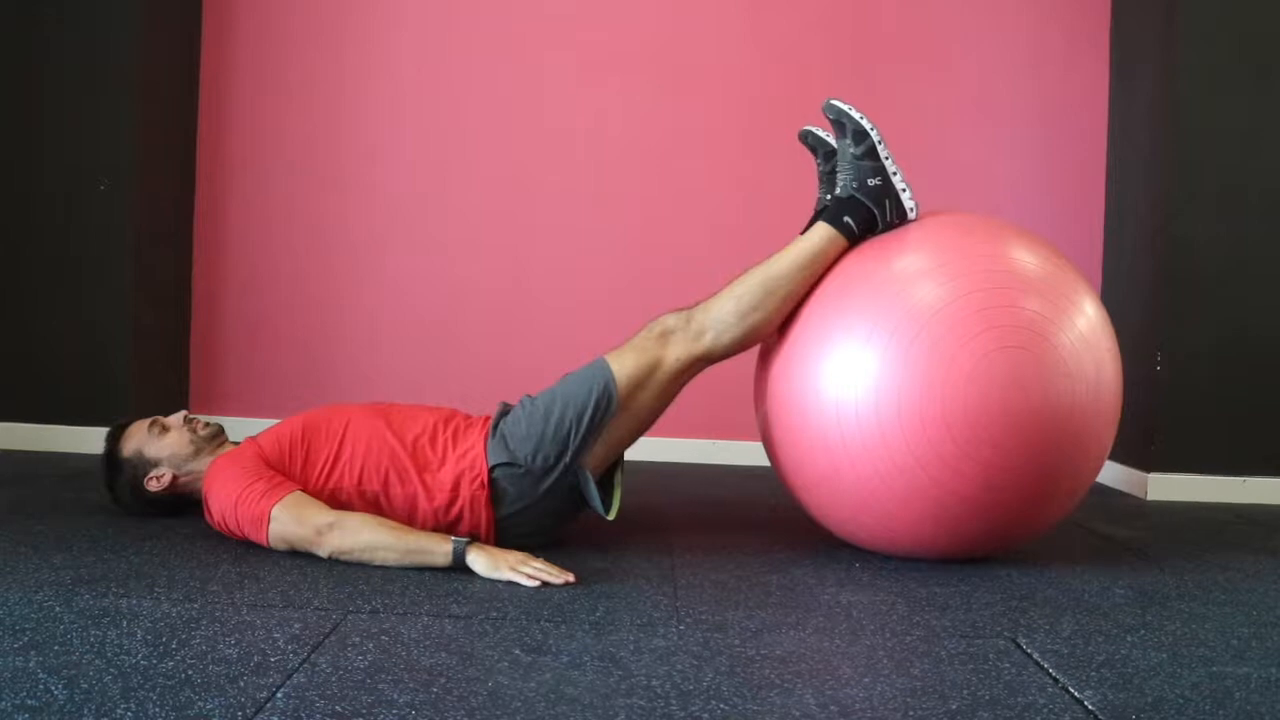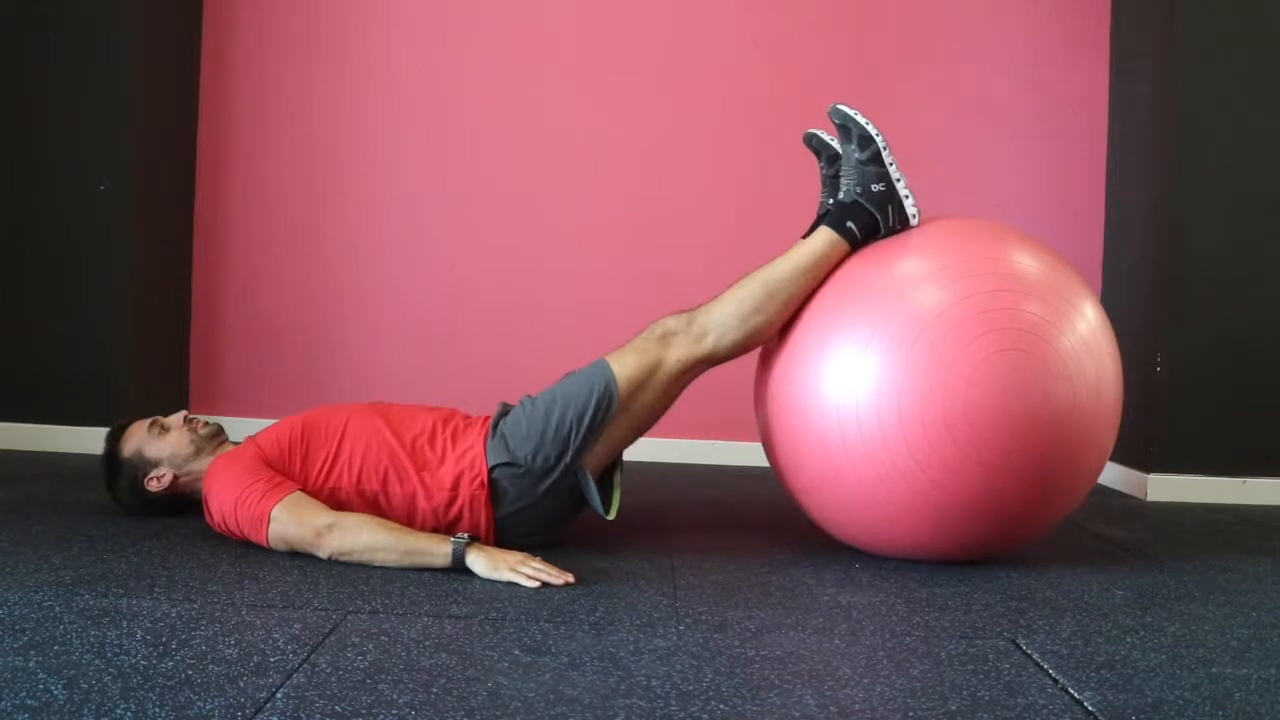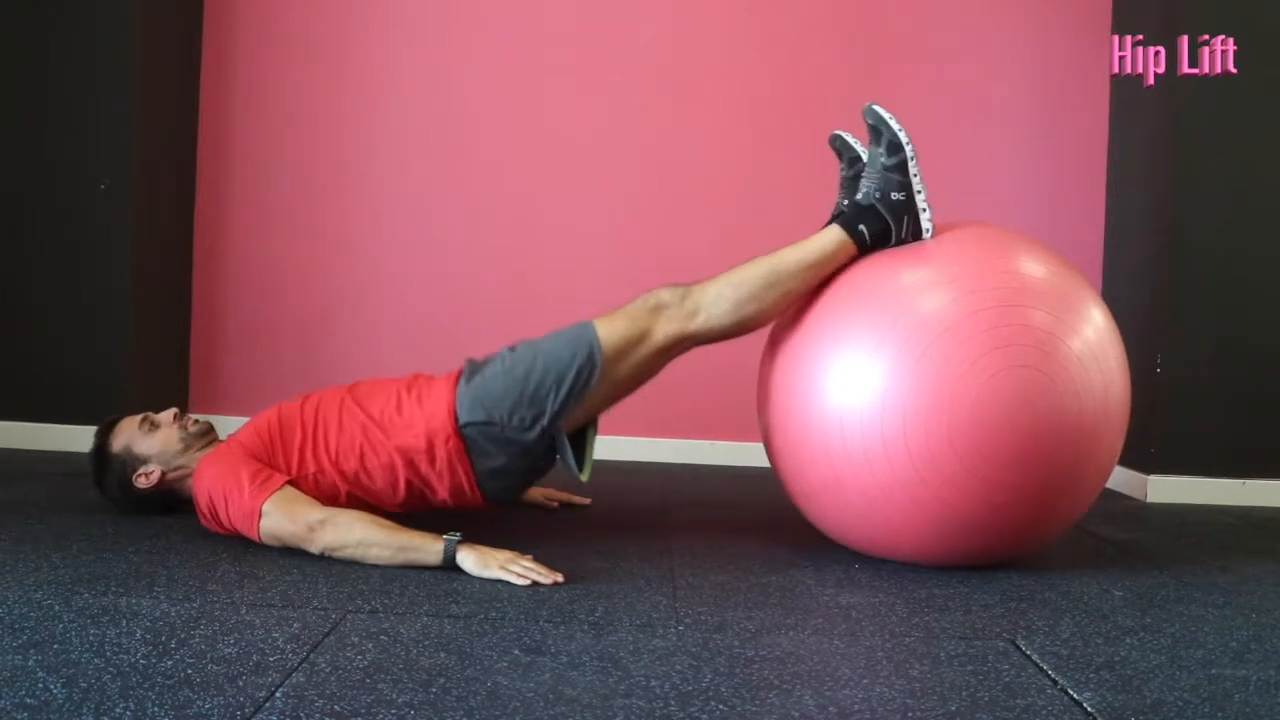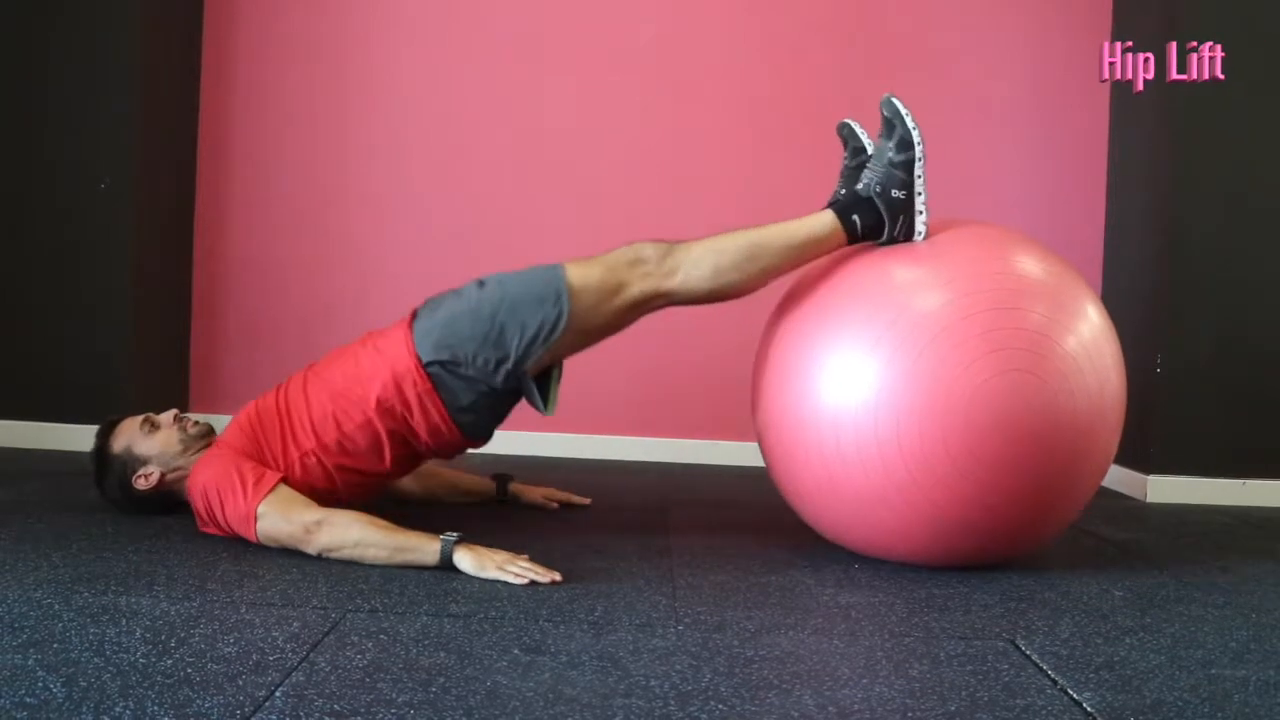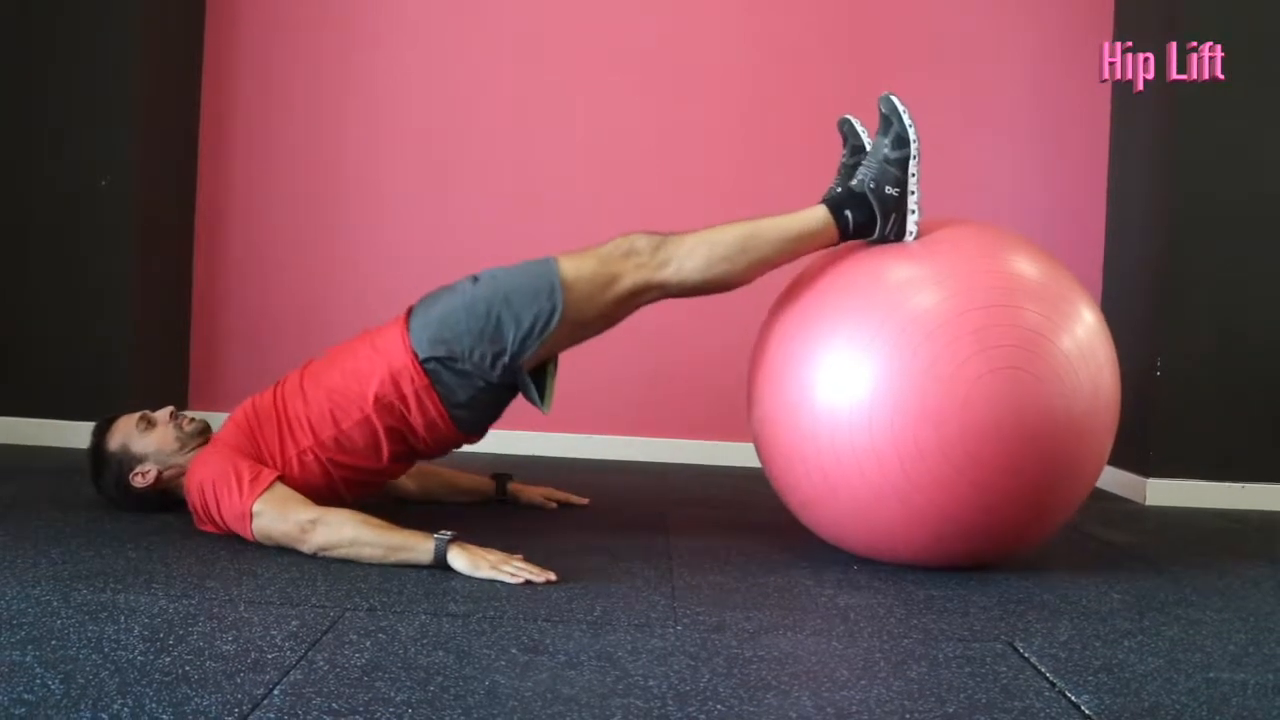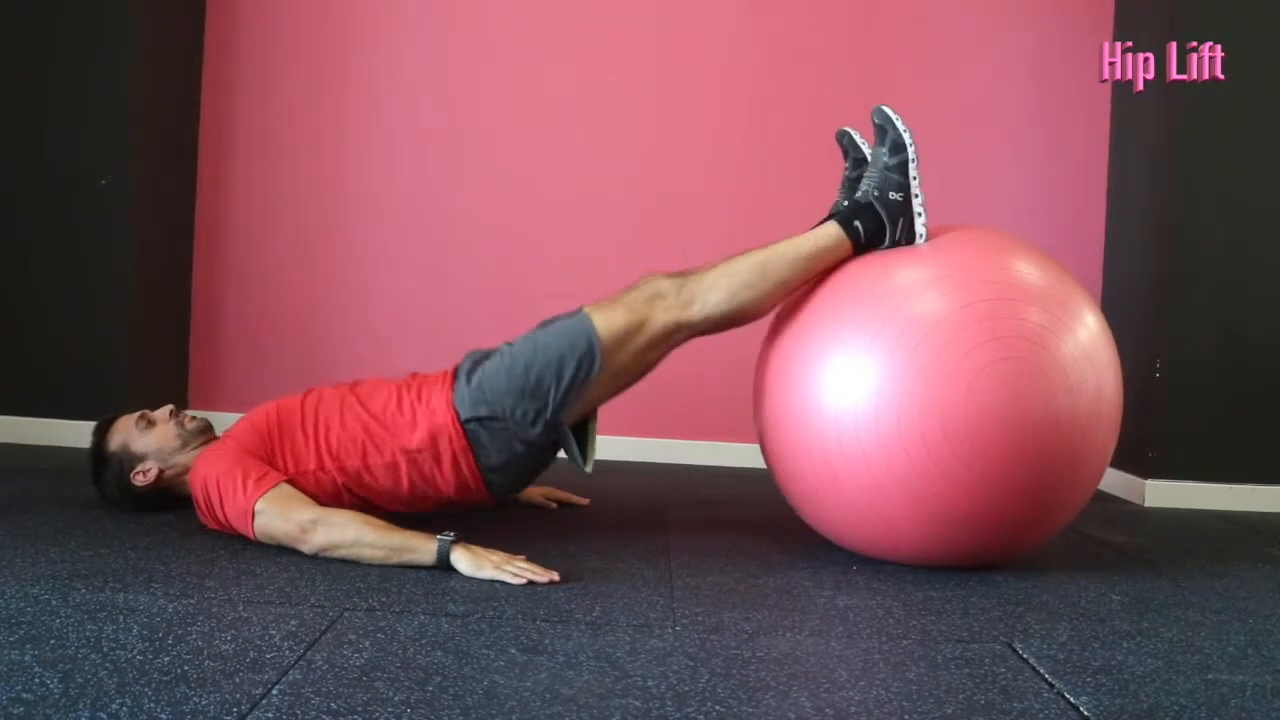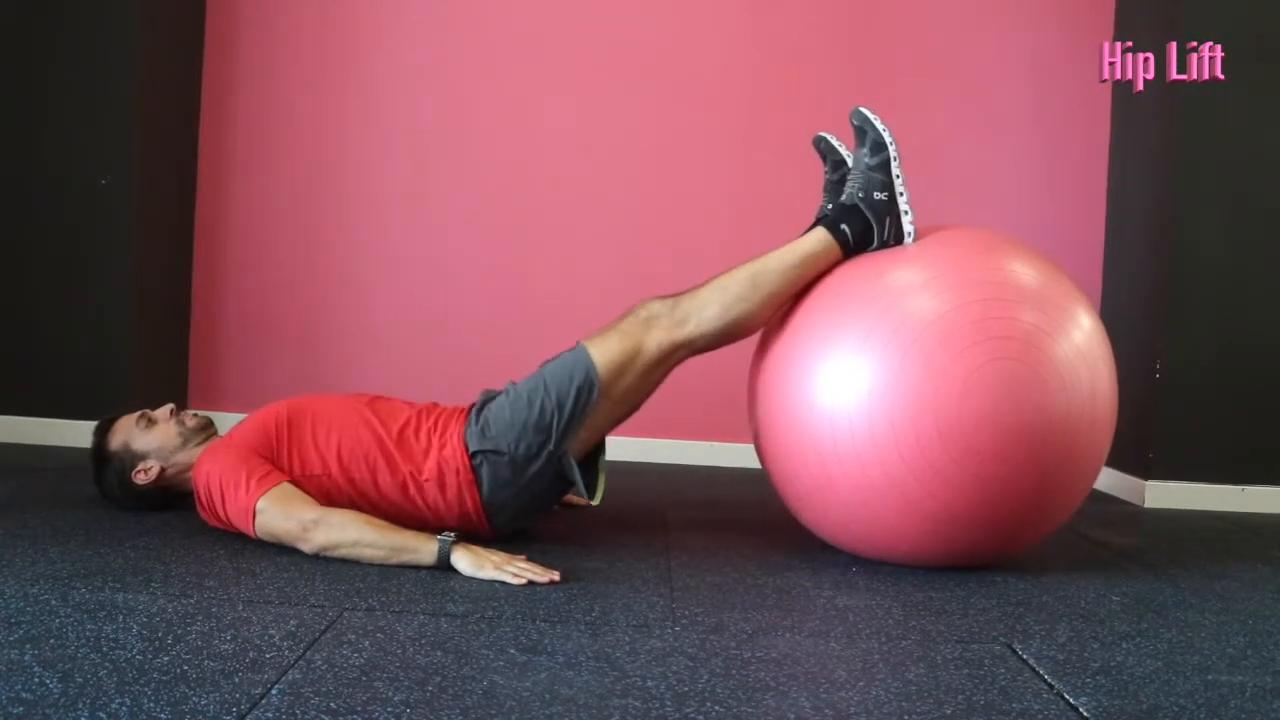
dt=0.5s
person 1, frame 1
left shoulder: (257, 464)
right shoulder: (232, 487)
right elbow: (328, 535)
right wrist: (470, 551)
left hip: (494, 454)
right hip: (500, 479)
left knee: (675, 337)
right knee: (677, 341)
left ankle: (834, 223)
right ankle: (853, 215)
person 1, frame 2
left shoulder: (259, 461)
right shoulder: (233, 489)
right elbow: (328, 535)
right wrist: (469, 552)
left hip: (495, 459)
right hip: (498, 480)
left knee: (674, 339)
right knee: (678, 341)
left ankle: (836, 224)
right ankle: (855, 217)
person 1, frame 3
left shoulder: (241, 464)
right shoulder: (221, 486)
right elbow: (317, 531)
left wrist: (512, 478)
right wrist: (457, 551)
left hip: (466, 424)
right hip: (470, 428)
left knee: (667, 315)
right knee: (668, 315)
left ankle: (851, 229)
right ankle: (868, 225)
person 1, frame 4
left shoulder: (236, 464)
right shoulder: (217, 485)
left elbow: (388, 469)
right elbow: (313, 532)
right wrist: (453, 552)
left hip: (444, 371)
left knee: (643, 268)
right knee: (649, 271)
left ankle: (847, 213)
right ankle: (863, 216)
person 1, frame 5
left shoulder: (232, 463)
right shoulder: (214, 482)
left elbow: (389, 467)
right elbow: (310, 532)
right wrist: (446, 551)
left hip: (435, 368)
left knee: (639, 267)
right knee: (642, 264)
left ankle: (845, 211)
right ankle: (855, 212)
person 1, frame 6
left shoulder: (239, 457)
right shoulder: (220, 479)
right elbow: (310, 531)
left wrist: (508, 482)
right wrist: (449, 551)
left hip: (468, 428)
right hip: (468, 428)
left knee: (661, 301)
right knee: (669, 301)
left ankle: (849, 225)
right ankle: (867, 224)
person 1, frame 7
left shoulder: (242, 458)
right shoulder: (222, 475)
right elbow: (313, 530)
left wrist: (533, 483)
right wrist: (453, 550)
left hip: (469, 447)
right hip: (478, 467)
left knee: (660, 326)
right knee: (662, 328)
left ankle: (838, 231)
right ankle: (854, 226)
